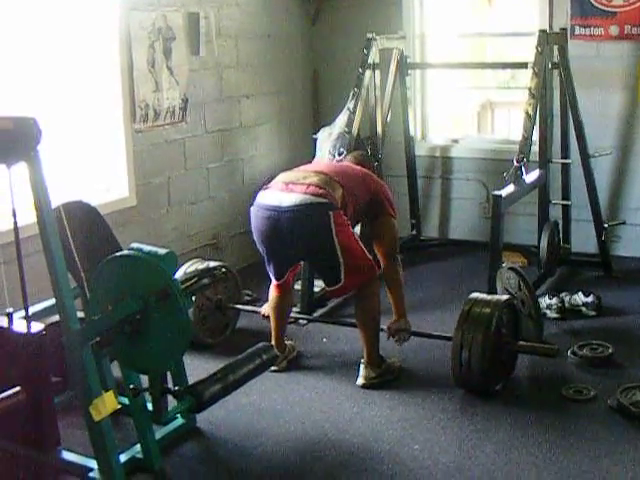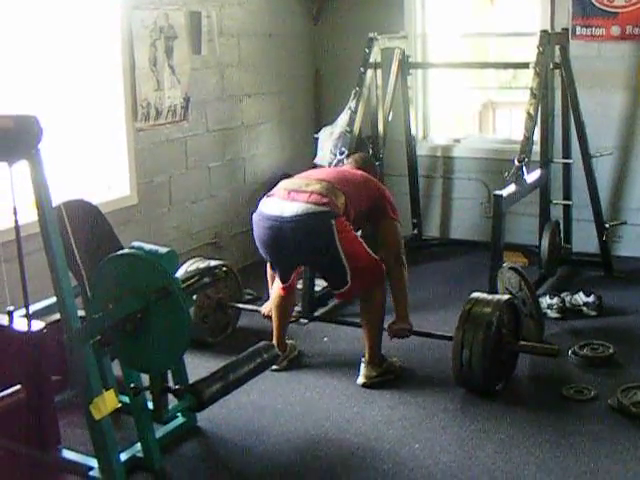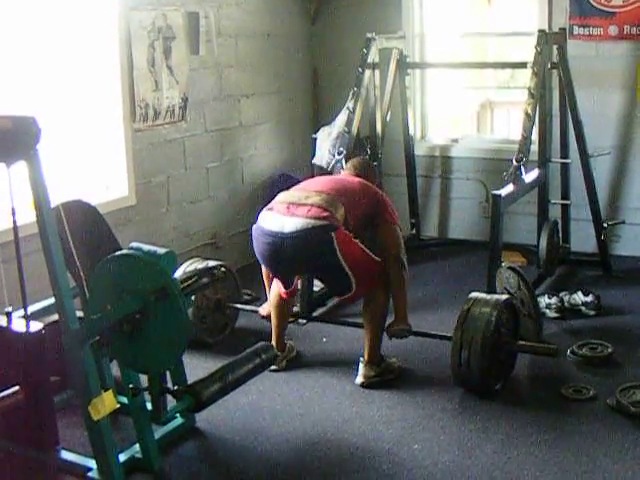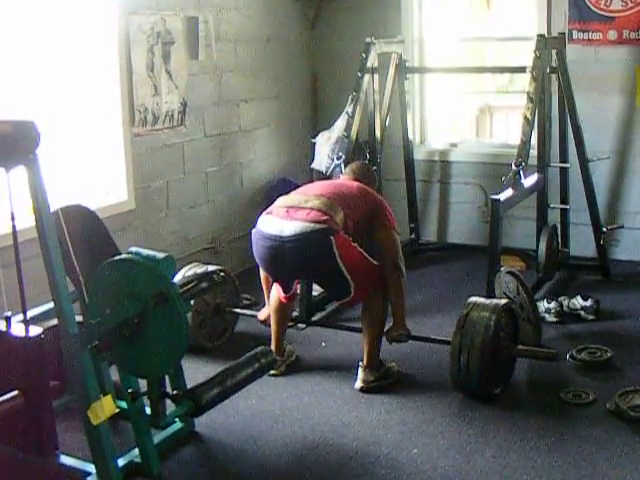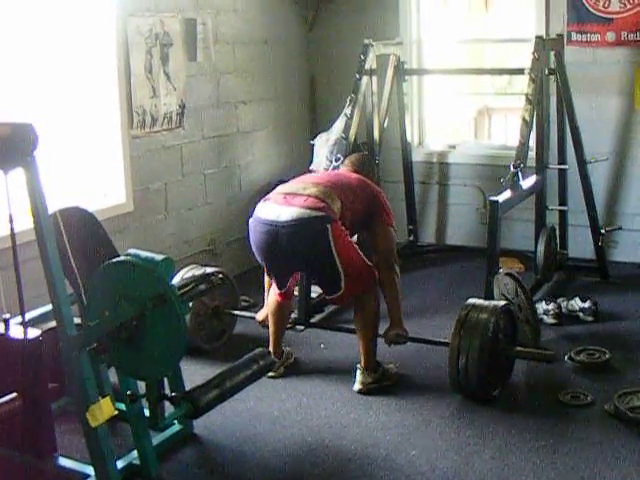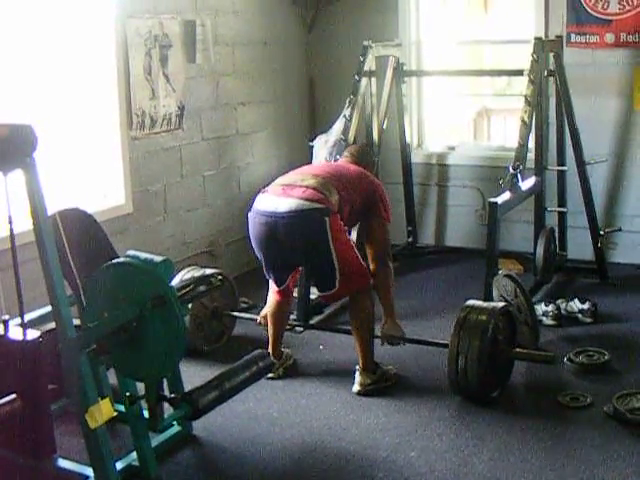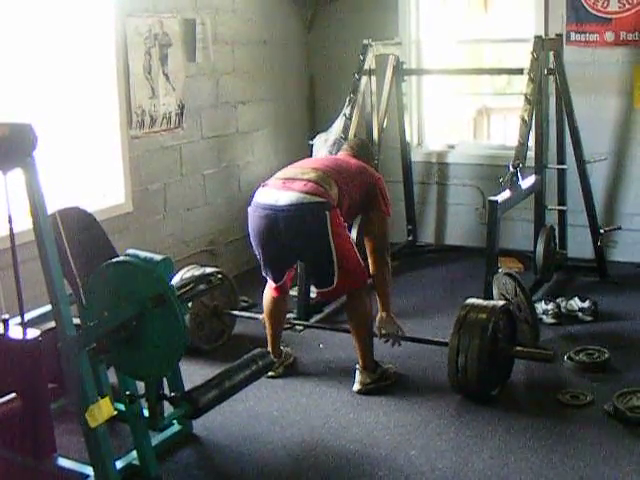
dt=0.2s
person 1, frame 1
left shoulder: (312, 169)
right shoulder: (374, 185)
right elbow: (389, 257)
left wrist: (272, 301)
right wrist: (400, 317)
left hip: (263, 208)
right hip: (312, 211)
left knee: (281, 278)
right knee: (365, 280)
left ankle: (277, 351)
right ankle: (372, 366)
person 1, frame 2
left shoulder: (314, 175)
right shoulder: (375, 190)
left elbow: (281, 249)
right elbow: (394, 258)
left wrist: (273, 298)
right wrist: (402, 318)
left hip: (265, 216)
right hip: (314, 219)
left knee: (285, 277)
right knee: (372, 279)
left ankle: (278, 350)
right ankle: (373, 365)
person 1, frame 3
left shoulder: (312, 183)
right shoulder: (374, 196)
right elbow: (396, 260)
left wrist: (271, 300)
right wrist: (401, 318)
left hip: (264, 230)
right hip: (313, 233)
left knee: (284, 277)
right knee: (378, 280)
left ankle: (277, 350)
right ankle: (371, 366)
person 1, frame 4
left shoulder: (309, 189)
right shoulder: (373, 200)
right elbow: (394, 266)
left wrist: (269, 305)
right wrist: (399, 323)
left hip: (262, 236)
right hip: (312, 238)
left knee: (284, 280)
right knee: (377, 285)
left ankle: (276, 355)
right ankle: (371, 370)
person 1, frame 5
left shoulder: (310, 178)
right shoulder: (372, 193)
left elbow: (276, 249)
right elbow: (387, 263)
left wrist: (267, 306)
right wrist: (396, 323)
left hip: (260, 222)
right hip: (309, 225)
left knee: (282, 282)
right knee: (365, 286)
left ankle: (274, 357)
right ankle: (368, 372)
person 1, frame 6
left shoulder: (309, 170)
right shoulder: (371, 185)
right elbow: (380, 258)
left wrist: (271, 302)
right wrist: (390, 319)
left hip: (260, 214)
right hip: (308, 218)
left knee: (281, 284)
right knee: (359, 288)
left ankle: (274, 359)
right ankle: (367, 373)
person 1, frame 7
left shoulder: (309, 163)
right shoulder: (371, 178)
right elbow: (378, 252)
right wrist: (385, 312)
left hip: (260, 207)
right hip: (309, 211)
left knee: (276, 282)
right knee: (356, 287)
left ankle: (273, 357)
right ankle: (368, 372)
